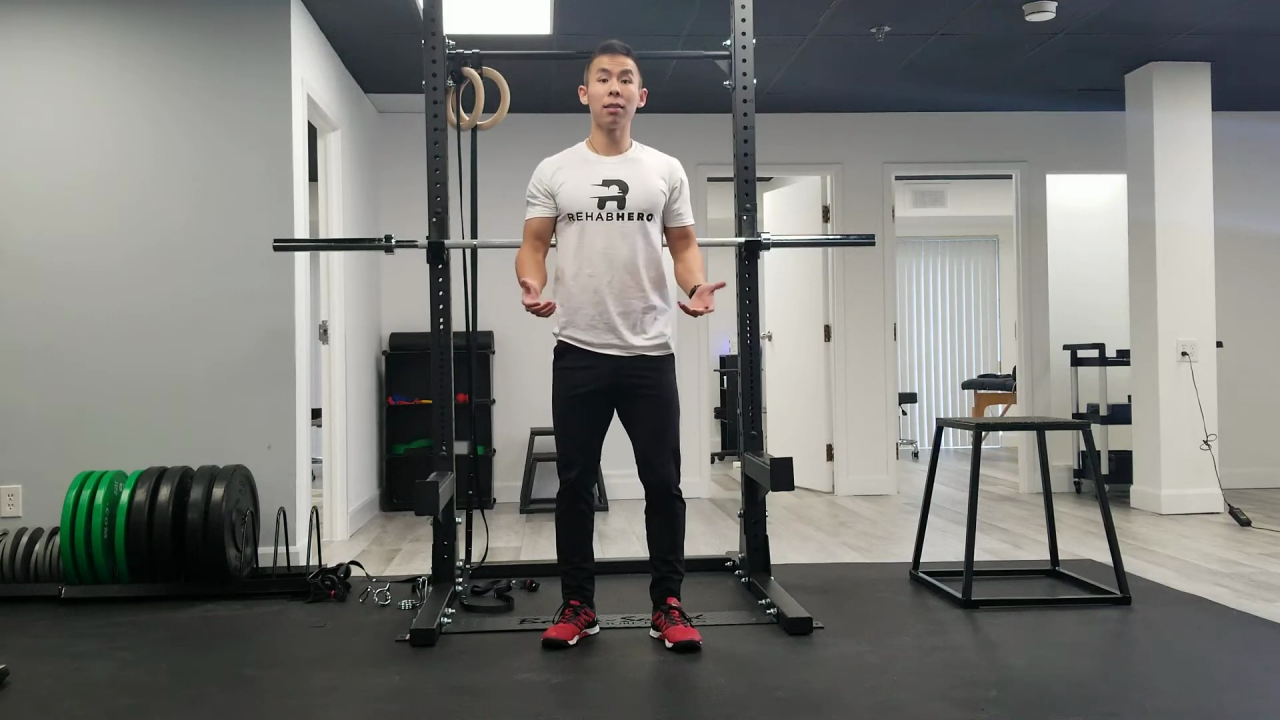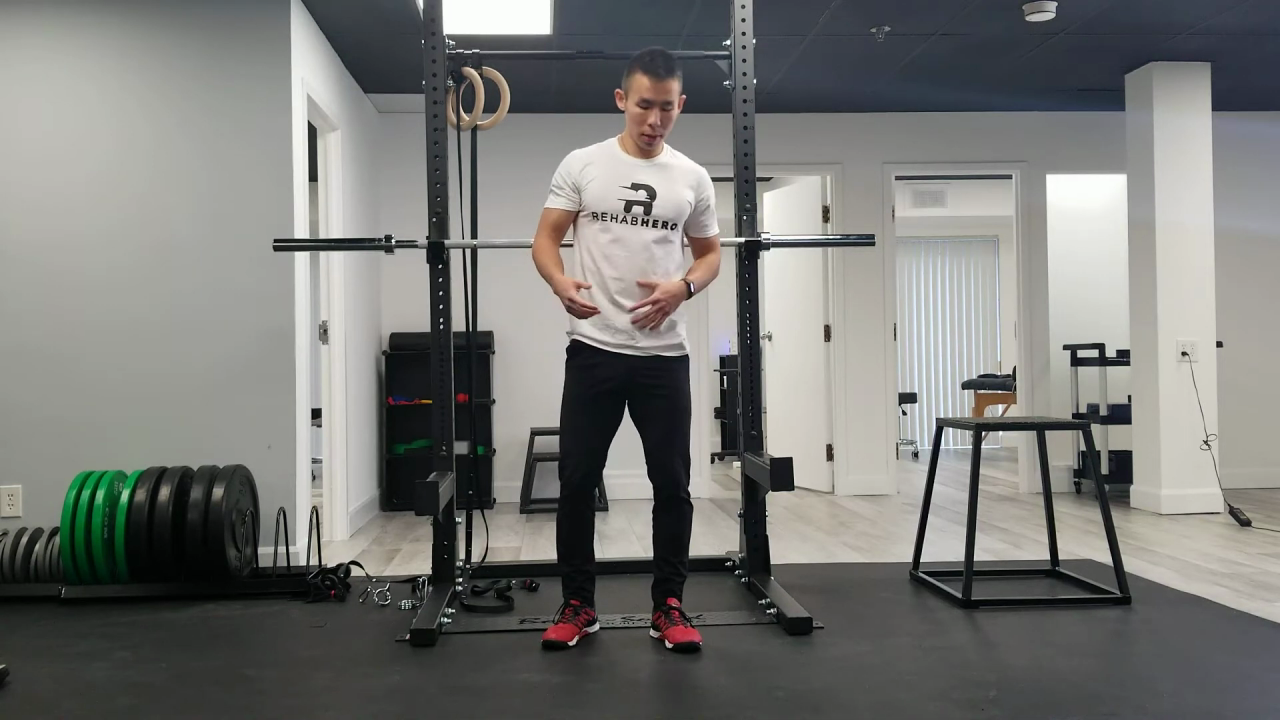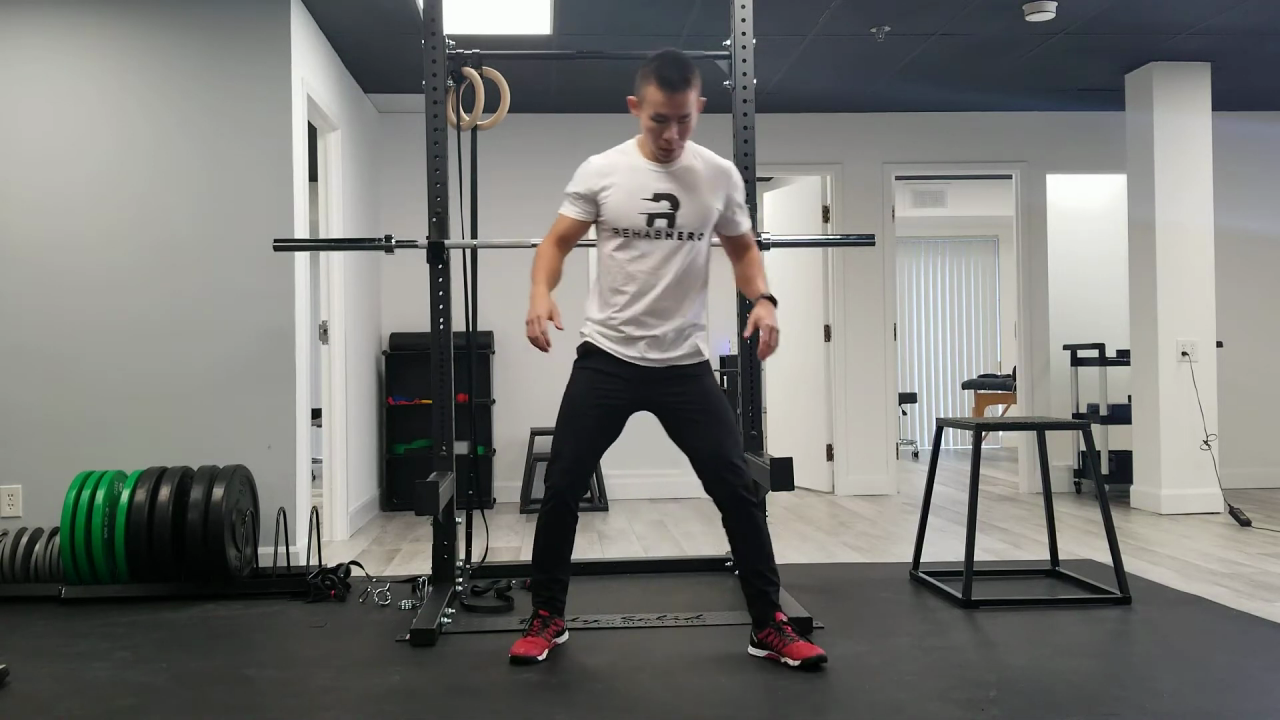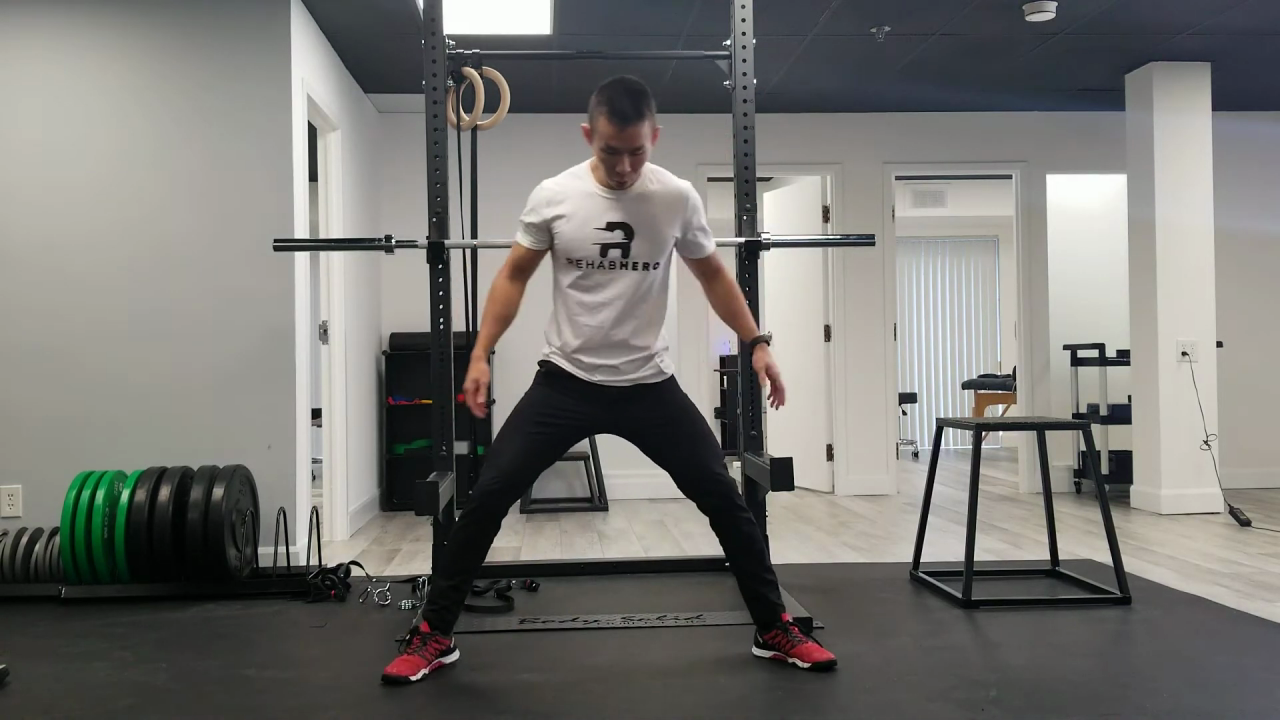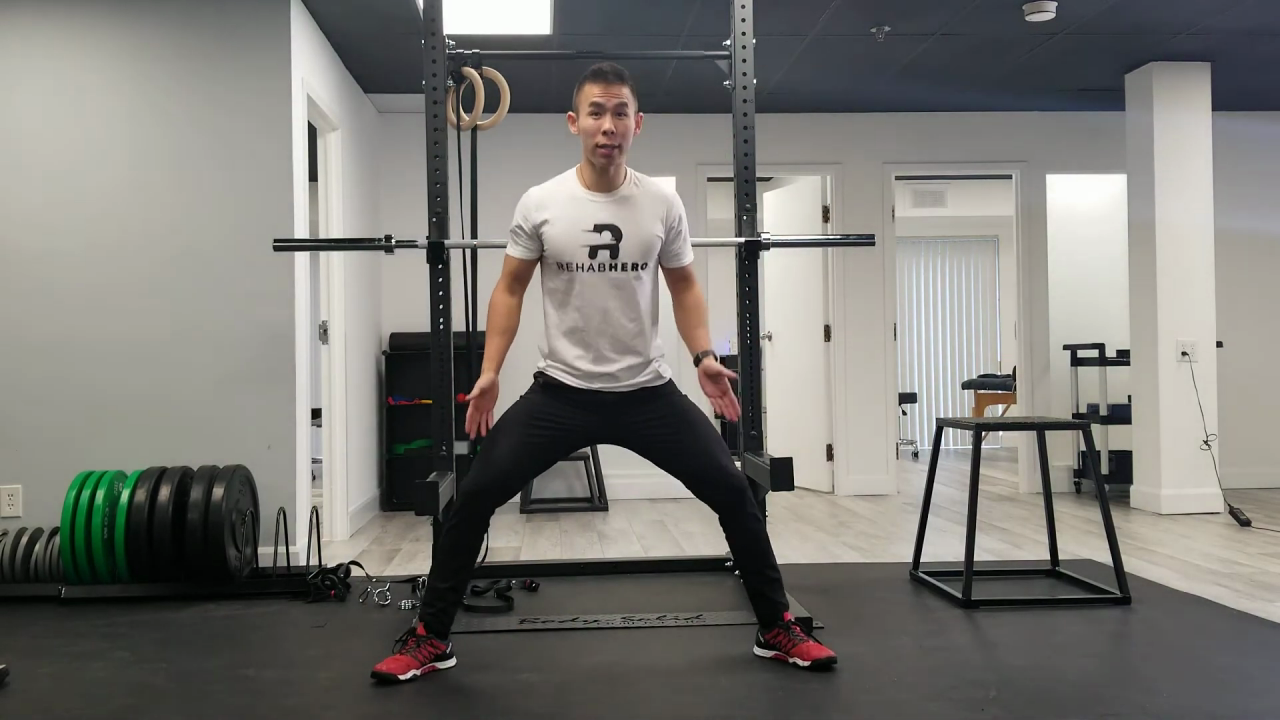
dt=1s
person 1, frame 1
left shoulder: (666, 170)
right shoulder: (553, 171)
left elbow: (683, 245)
right elbow: (533, 244)
left wrist: (697, 285)
right wrist: (531, 285)
left hip: (650, 353)
right hip: (579, 352)
left knee: (663, 482)
right knee: (575, 484)
left ankle: (668, 606)
right ankle: (577, 605)
person 1, frame 2
left shoulder: (693, 178)
right shoulder: (581, 164)
left elbow: (709, 252)
right elbow: (545, 237)
left wrist: (683, 288)
right wrist: (558, 280)
left hip: (663, 353)
right hip: (593, 350)
left knee: (671, 483)
right knee: (577, 479)
left ankle: (668, 606)
right ankle: (578, 604)
person 1, frame 3
left shoulder: (720, 176)
right shoulder: (601, 172)
left elbow: (743, 248)
right elbow: (556, 242)
left wrist: (763, 300)
right wrist: (541, 294)
left hip: (682, 363)
right hip: (604, 357)
left knee: (736, 488)
right knee: (562, 486)
left ankle: (769, 626)
right ankle: (546, 619)
person 1, frame 4
left shoulder: (679, 198)
right shoulder: (553, 196)
left elbow: (713, 273)
right elbow: (513, 276)
left wrist: (756, 344)
right wrist: (480, 354)
left hip: (648, 385)
right hip: (565, 382)
left knee: (722, 497)
right knee: (488, 495)
left ankle: (774, 629)
right ankle: (433, 635)
person 1, frame 5
left shoulder: (663, 204)
right shoulder: (539, 203)
left elbow: (683, 287)
right elbow: (510, 290)
left wrist: (705, 357)
right wrist: (489, 373)
left hip: (647, 391)
right hip: (561, 391)
left knee: (733, 493)
right knee: (476, 496)
left ankle: (777, 629)
right ankle: (430, 637)
